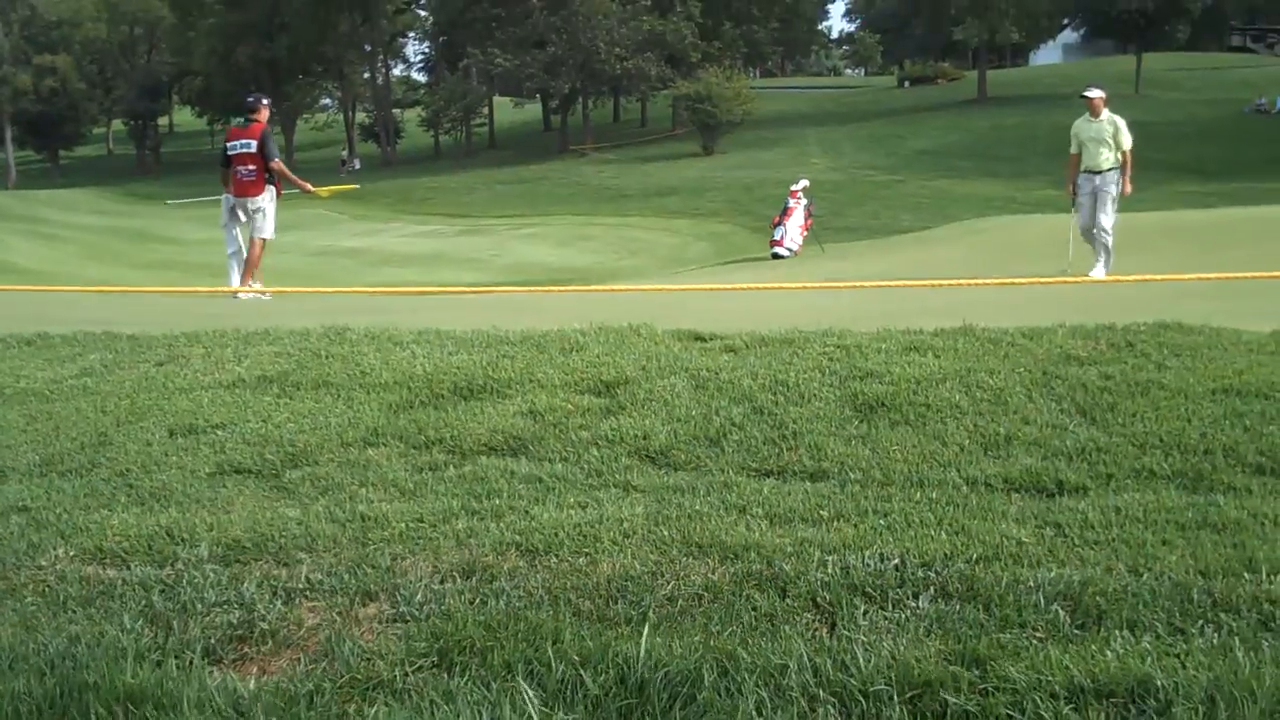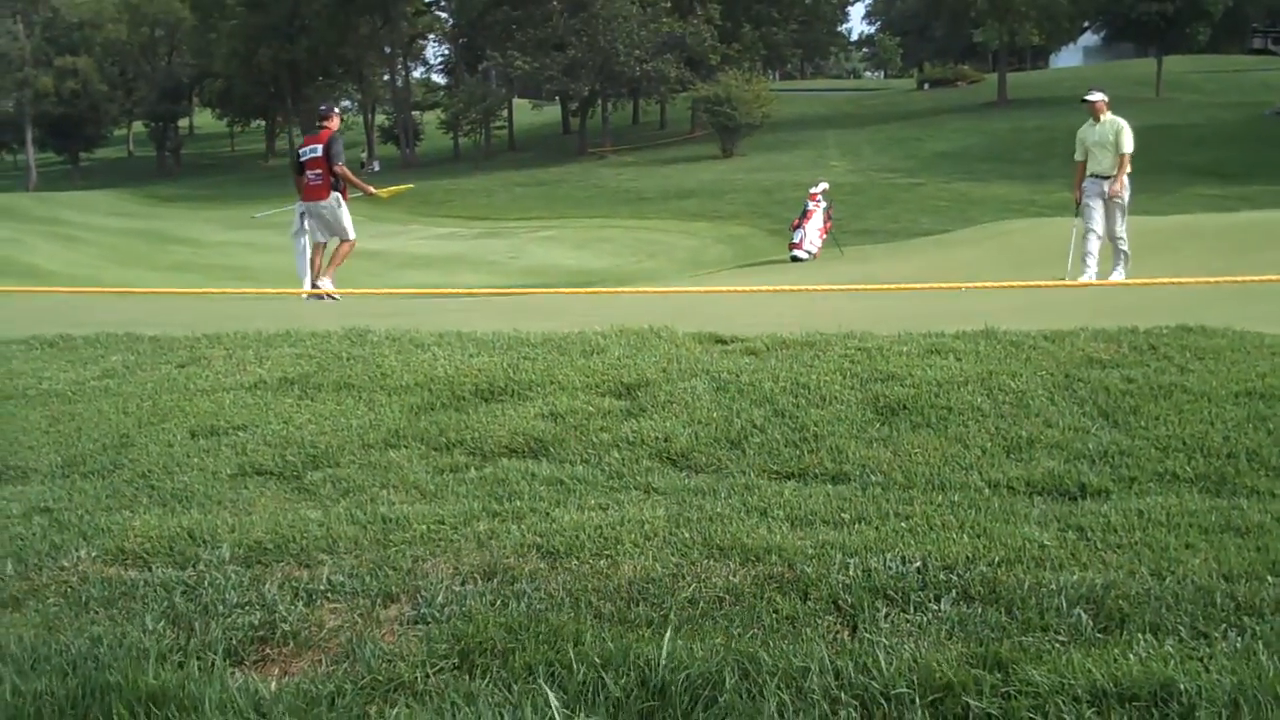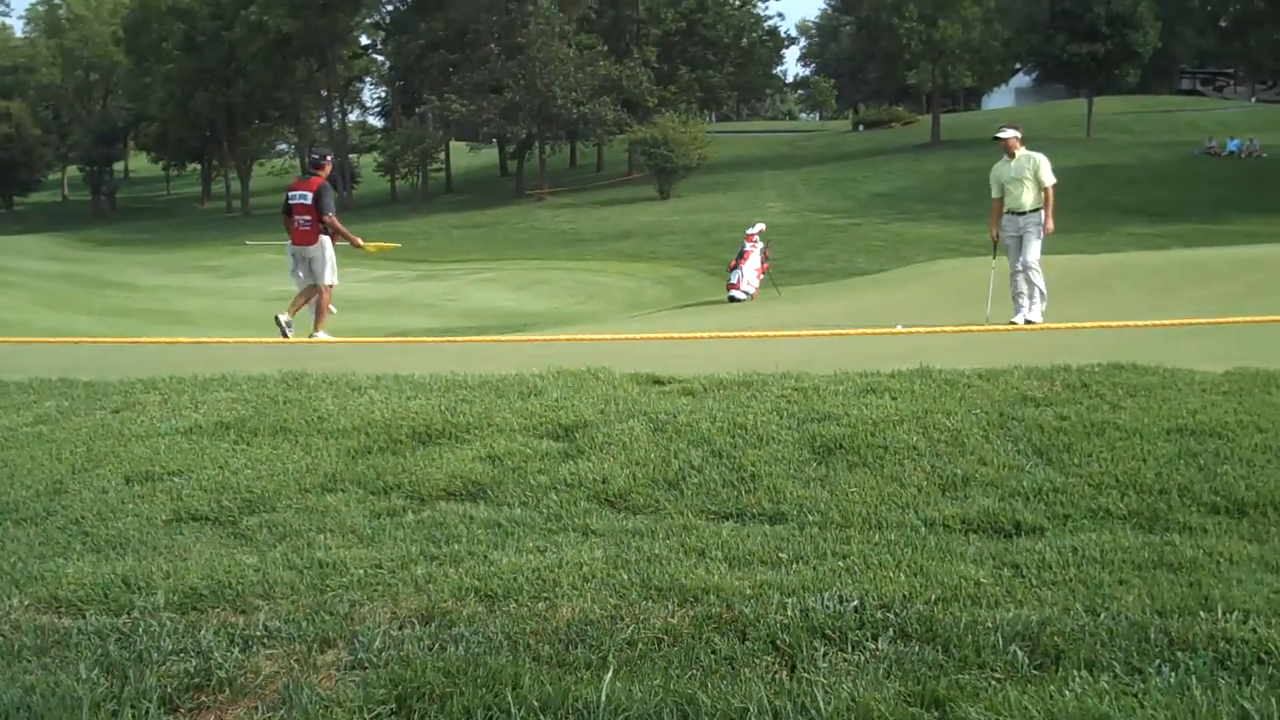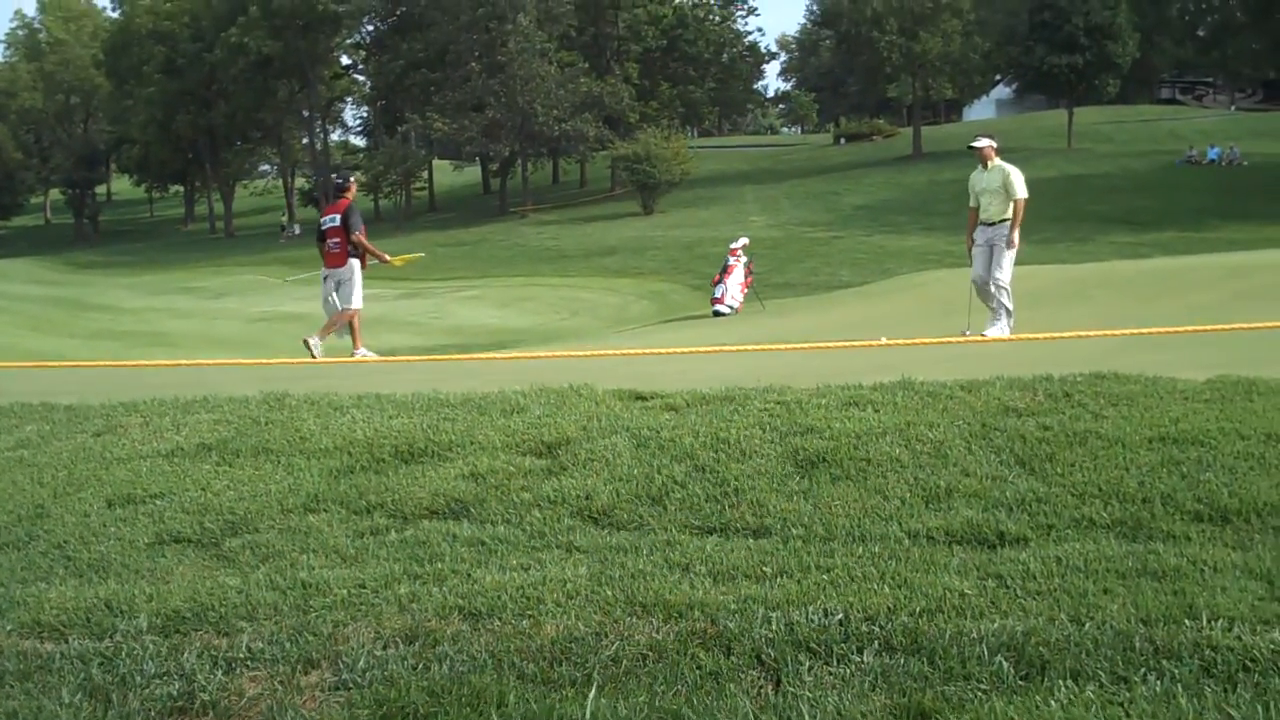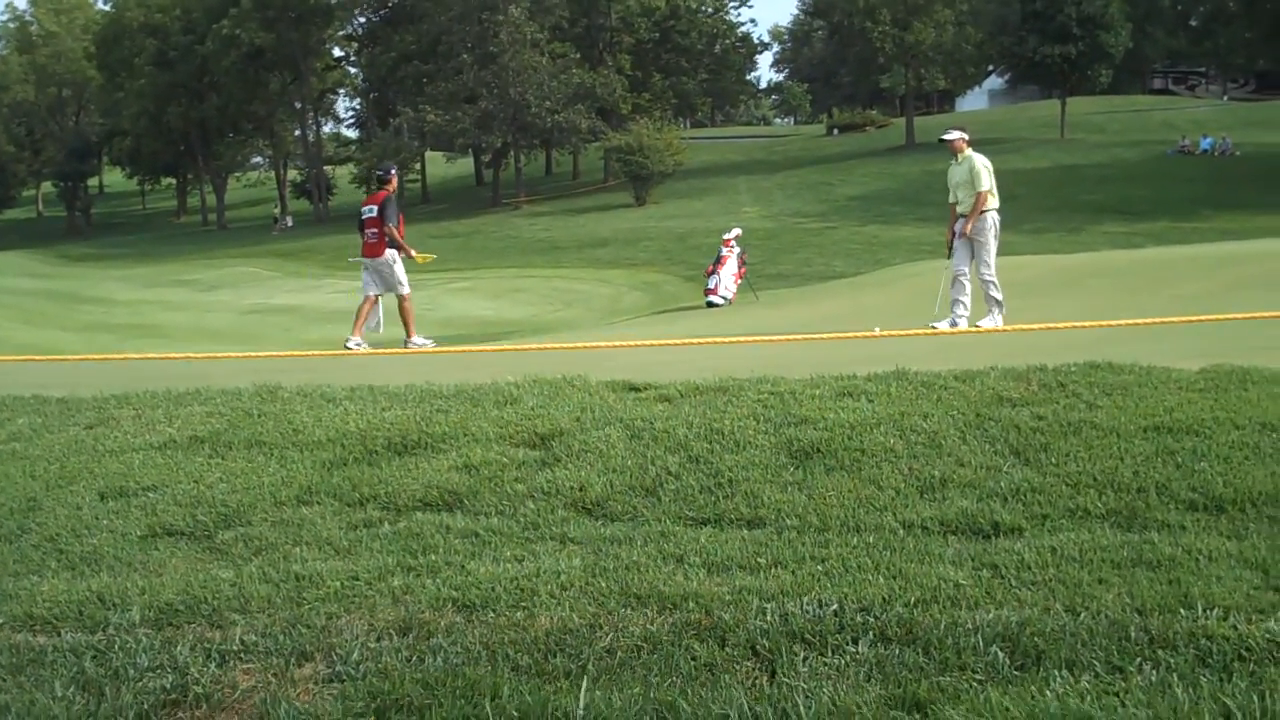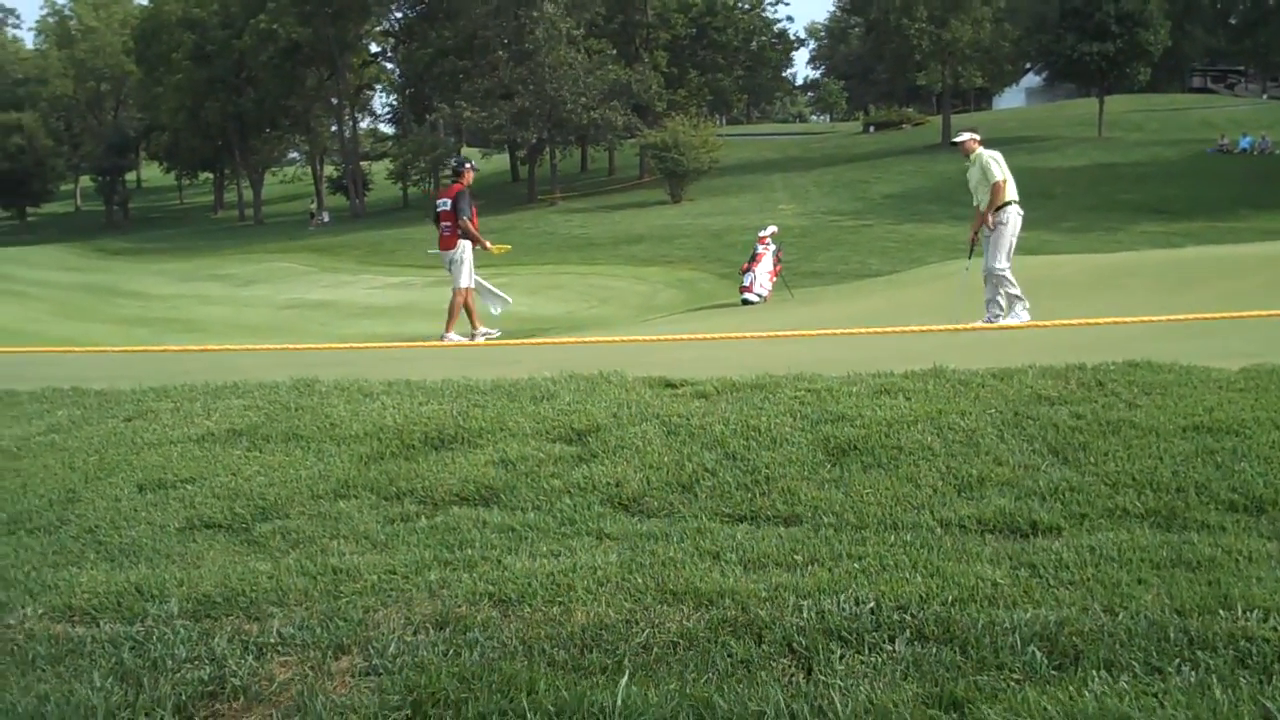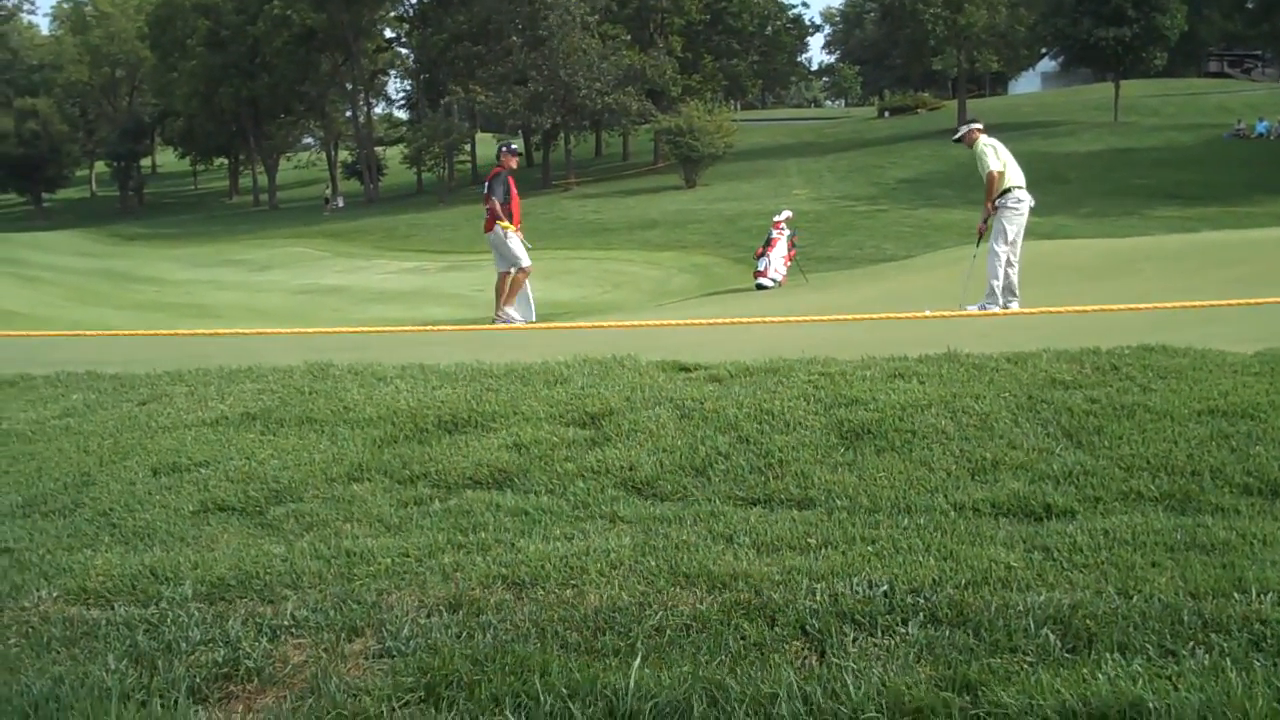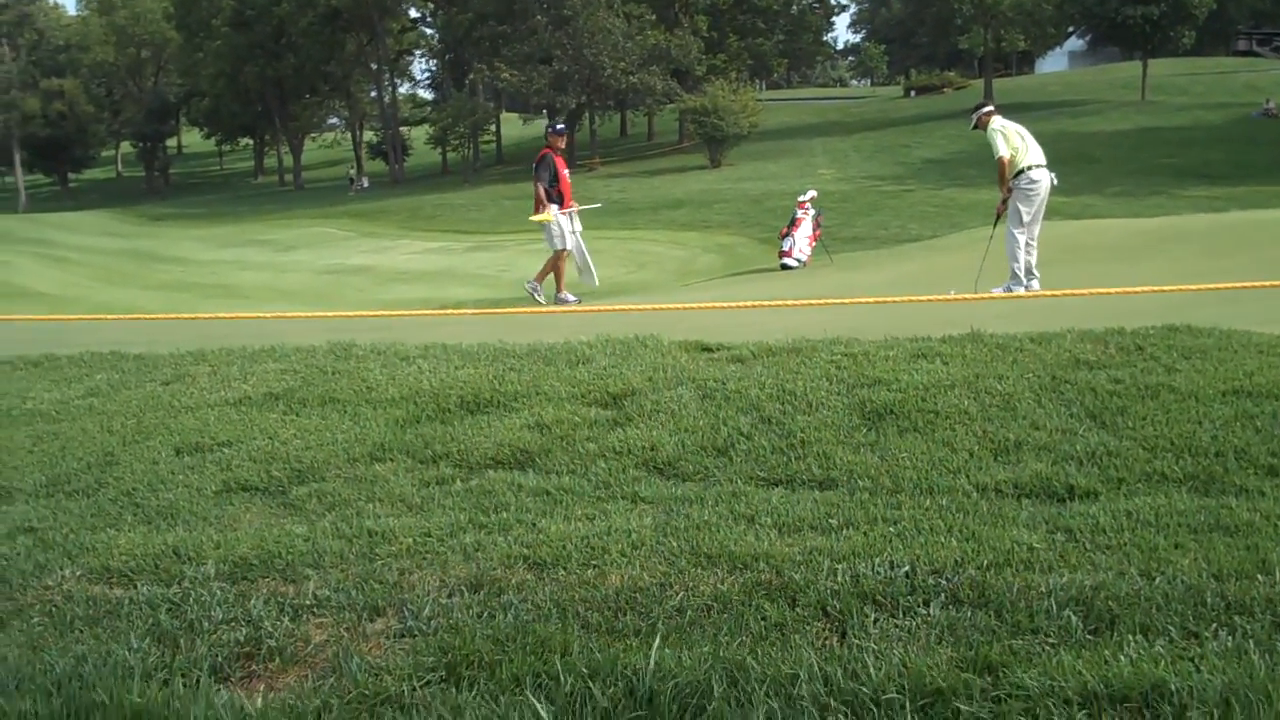
dt=0.5s
person 1, frame 1
left shoulder: (1116, 122)
right shoulder: (1078, 125)
left elbow: (1126, 153)
right elbow: (1075, 155)
left wrist: (1126, 181)
right wrist: (1071, 182)
left hip: (1109, 177)
right hip: (1086, 178)
left knee: (1103, 223)
right knee: (1085, 225)
left ankle: (1101, 266)
right ankle: (1100, 252)
person 1, frame 2
left shoulder: (1119, 125)
right shoulder: (1083, 131)
left elbow: (1125, 156)
left wrist: (1117, 182)
right wrist: (1077, 188)
left hip: (1116, 182)
right hip: (1092, 183)
left knee: (1116, 231)
right knee: (1092, 228)
left ankle: (1120, 269)
right ankle: (1089, 273)
person 1, frame 3
left shoulder: (1035, 159)
right shoulder: (997, 169)
left elbow: (1048, 189)
right elbow: (996, 199)
left wrist: (1048, 217)
right wrist: (993, 226)
left hip: (1033, 217)
right hip: (1010, 220)
left knee: (1030, 262)
right knee: (1015, 268)
left ankle: (1036, 310)
right ankle: (1021, 311)
person 1, frame 4
left shoulder: (1007, 171)
right shoulder: (974, 177)
left elbow: (1019, 202)
left wrist: (1014, 231)
right wrist: (969, 235)
left hip: (1004, 228)
right hip: (983, 229)
left knee: (1000, 278)
right knee: (978, 277)
left ankle: (1002, 324)
right ankle: (996, 312)
person 1, frame 5
left shoulder: (977, 161)
right shoulder: (952, 169)
left elbow: (983, 195)
left wrist: (969, 222)
right wrist: (950, 230)
left hip: (983, 220)
right hip: (963, 223)
left knee: (985, 271)
right knee: (959, 271)
left ankle: (995, 314)
right ankle: (958, 317)
person 1, frame 6
left shoulder: (987, 156)
right shoulder: (971, 170)
left elbow: (999, 184)
left wrist: (989, 213)
right wrist: (975, 230)
left hip: (1006, 214)
right hip: (991, 219)
left knee: (998, 266)
right knee: (989, 270)
left ankle: (1020, 308)
right ankle: (995, 316)
person 1, frame 7
left shoulder: (984, 145)
right shoulder: (989, 147)
left elbow: (993, 175)
right elbow: (995, 182)
left wrist: (987, 203)
right wrist: (985, 218)
left hip: (1012, 201)
right hip: (1016, 200)
left knee: (997, 250)
right knee: (1009, 254)
left ankle: (992, 303)
right ankle: (1010, 301)
person 1, frame 8
left shoulder: (994, 128)
right shoulder: (1009, 125)
left elbow: (1003, 160)
left wrist: (1002, 187)
right wrist: (1006, 198)
left hip: (1028, 180)
right hip: (1042, 176)
left knee: (1016, 232)
right knee: (1029, 234)
left ankle: (1017, 284)
right ankle: (1031, 279)
person 2, frame 1
left shoulder: (232, 133)
right shoulder: (264, 132)
left elbow: (225, 168)
right elbow: (274, 164)
left wrist: (228, 189)
right wrist: (300, 184)
left hip: (240, 195)
right hip: (262, 193)
left knee: (258, 240)
right knee: (258, 241)
left ankle: (252, 283)
right ankle: (244, 289)
person 2, frame 2
left shoulder: (305, 142)
right shoulder: (333, 137)
left elbow: (298, 175)
right elbow: (338, 168)
left wrist: (302, 196)
right wrist: (363, 187)
left hip: (310, 200)
right hip: (329, 198)
left knee: (318, 244)
right knee: (348, 240)
left ankle: (314, 288)
right ankle: (324, 279)
person 2, frame 3
left shoulder: (295, 185)
right shoulder: (322, 185)
left elbow: (286, 216)
right elbow: (328, 218)
left wrist: (293, 236)
right wrist: (351, 238)
left hip: (299, 243)
right hip: (318, 242)
left knee: (311, 286)
right knee: (325, 287)
left ankle: (287, 316)
right ankle: (318, 333)
person 2, frame 4
left shoulder: (326, 211)
right shoulder: (349, 207)
left elbow: (320, 243)
right elbow: (356, 237)
left wrist: (328, 263)
right wrist: (379, 255)
left hip: (332, 266)
right hip: (348, 264)
left knee: (354, 309)
right knee: (349, 311)
left ankle: (358, 349)
right ankle: (316, 339)
person 2, frame 5
left shoulder: (367, 201)
right shoulder: (388, 199)
left elbow: (362, 230)
right elbow: (389, 228)
right wrist: (407, 249)
left hip: (368, 255)
right hip: (386, 254)
left knee: (370, 298)
right knee: (404, 295)
left ankle: (354, 338)
right ankle: (412, 338)
person 2, frame 6
left shoulder: (442, 193)
right shoulder: (462, 192)
left elbow: (437, 222)
right elbow: (463, 222)
right wrist: (482, 241)
left hip: (445, 247)
right hip: (460, 246)
left knee: (466, 289)
right knee: (460, 291)
left ankle: (477, 329)
right ankle: (449, 334)
person 2, frame 7
left shoulder: (504, 176)
right shoulder: (500, 175)
right elbow: (493, 201)
left wrist: (515, 227)
right wrist: (505, 221)
left hip: (499, 231)
right hip: (502, 231)
left knee: (504, 272)
right knee: (524, 268)
left ankle: (501, 315)
right ankle: (506, 308)
person 2, frame 8
left shoulder: (557, 155)
right shoulder: (547, 157)
right elbow: (539, 185)
left wrist: (569, 201)
right wrist: (546, 205)
left hip: (560, 210)
right hip: (552, 211)
left knee: (564, 251)
right knee: (561, 251)
left ankle: (535, 283)
right ankle: (561, 293)
